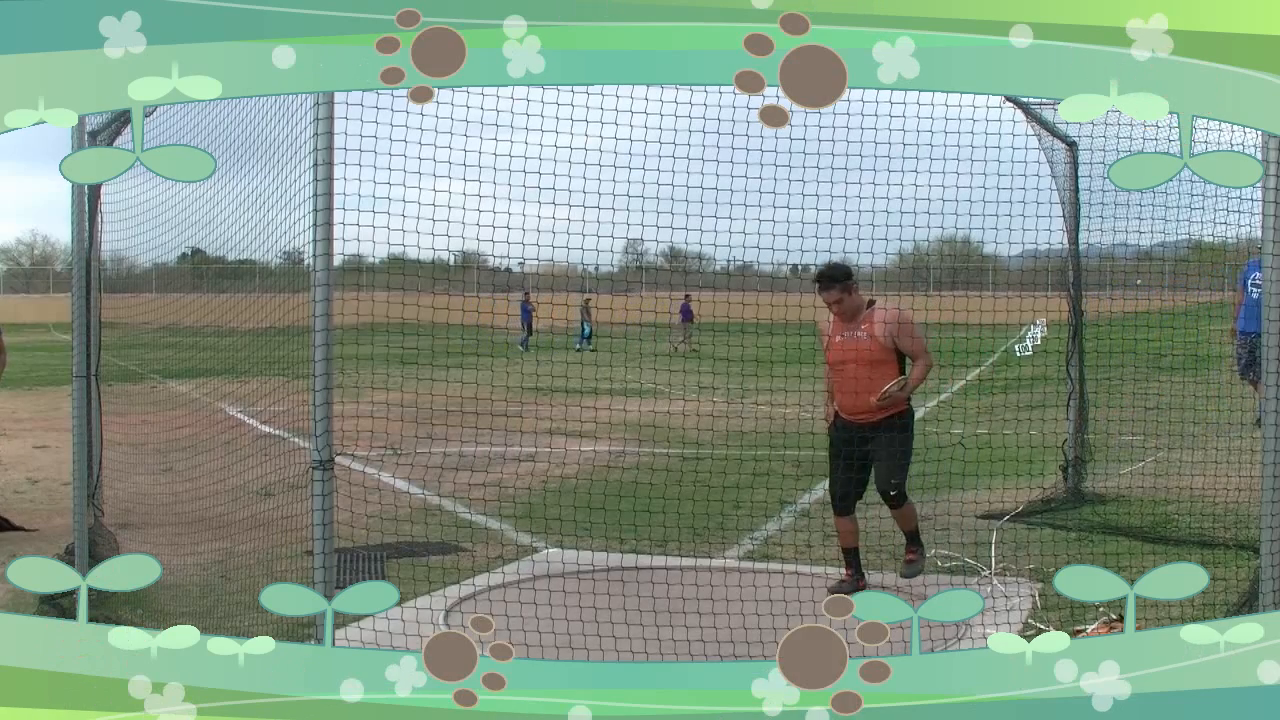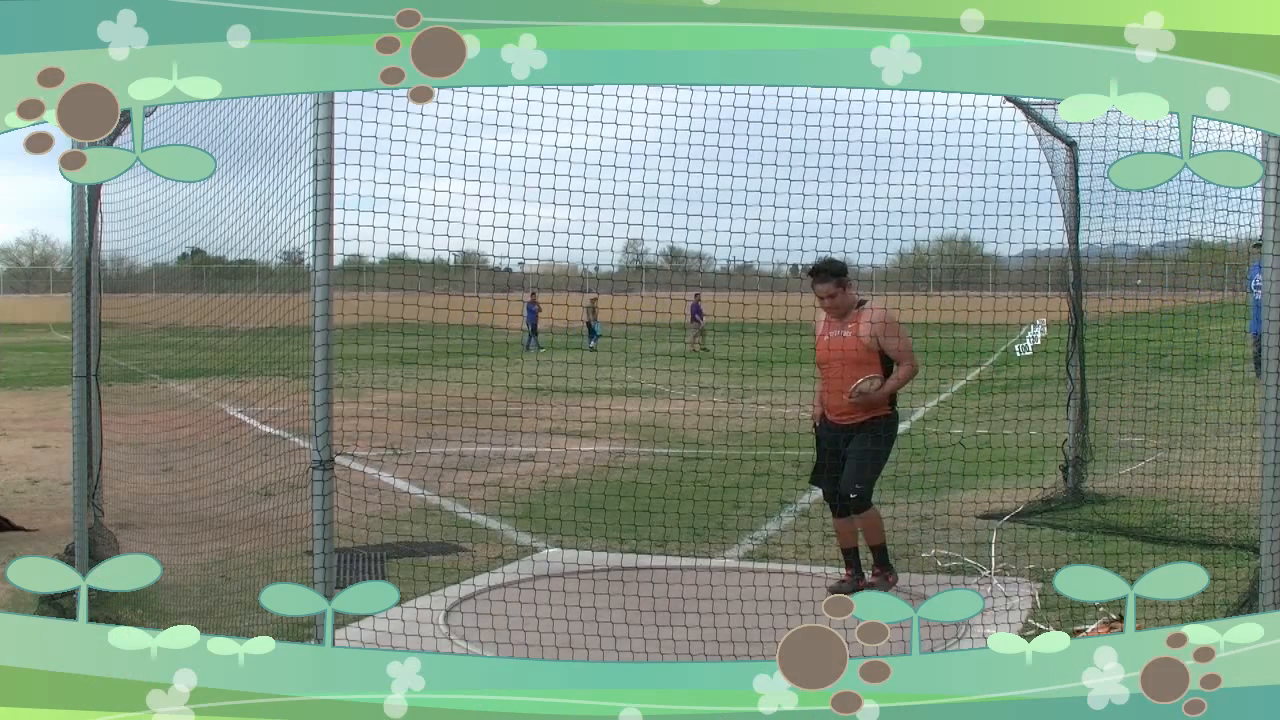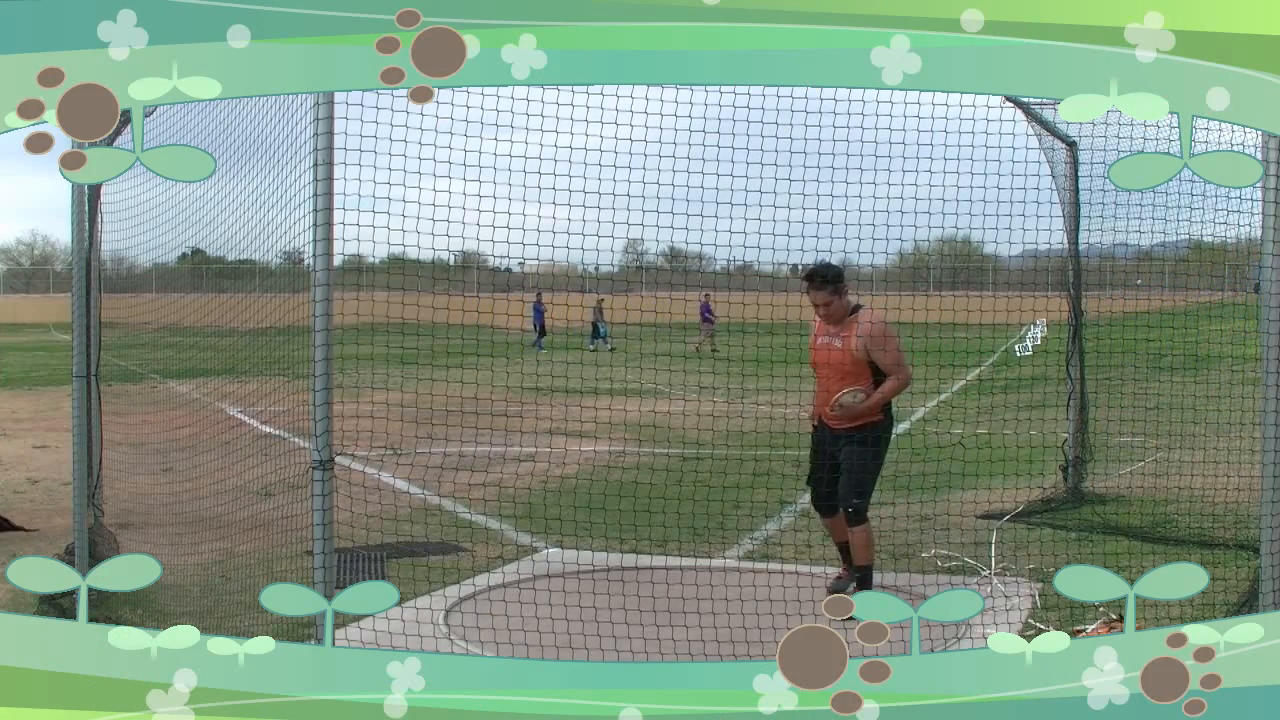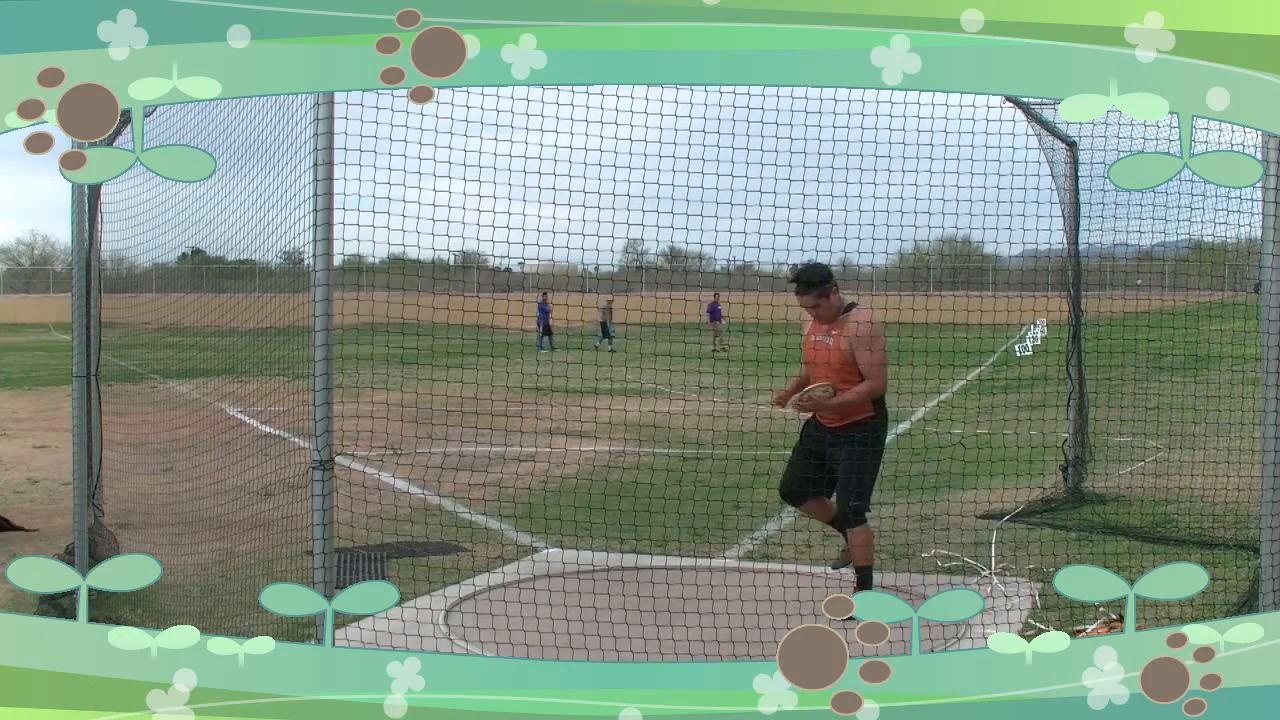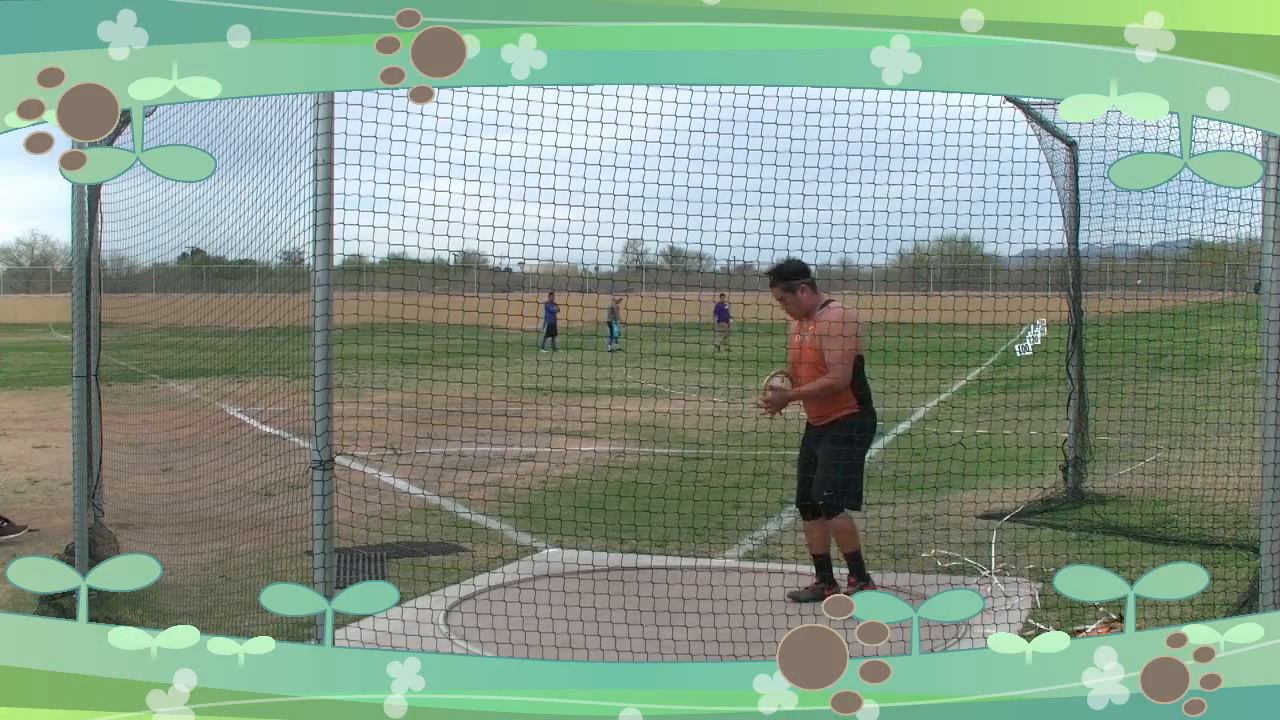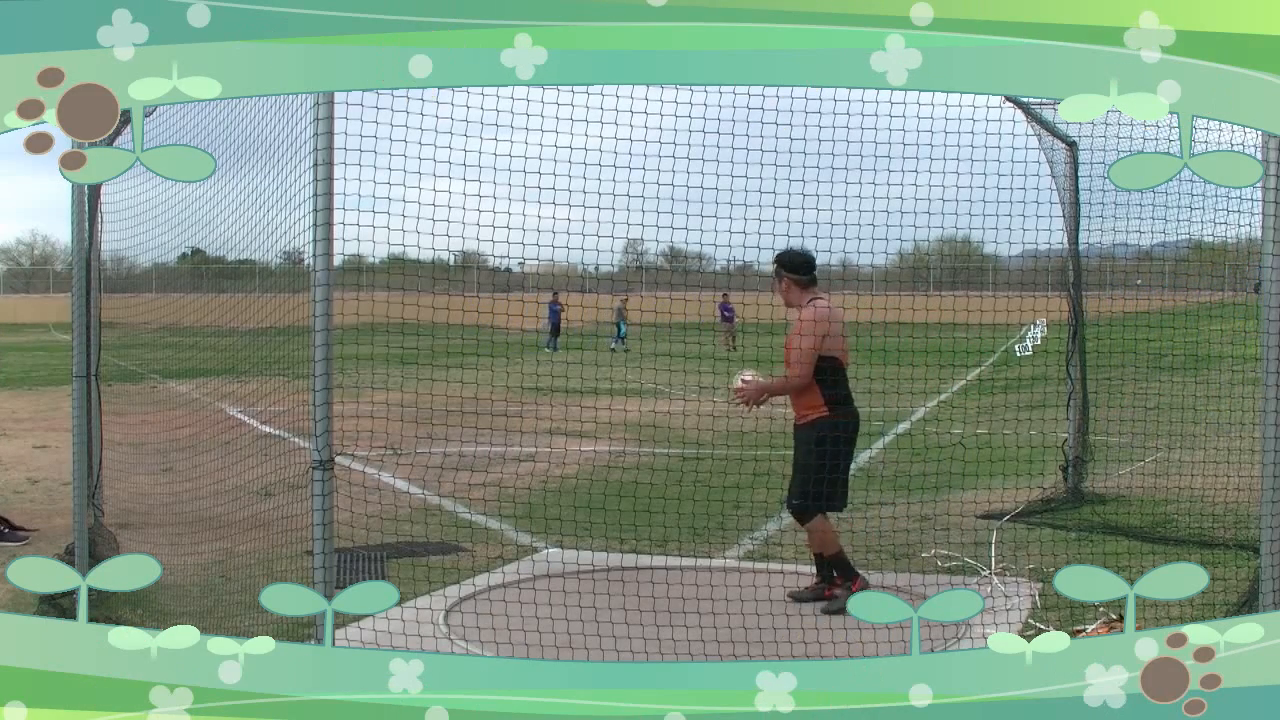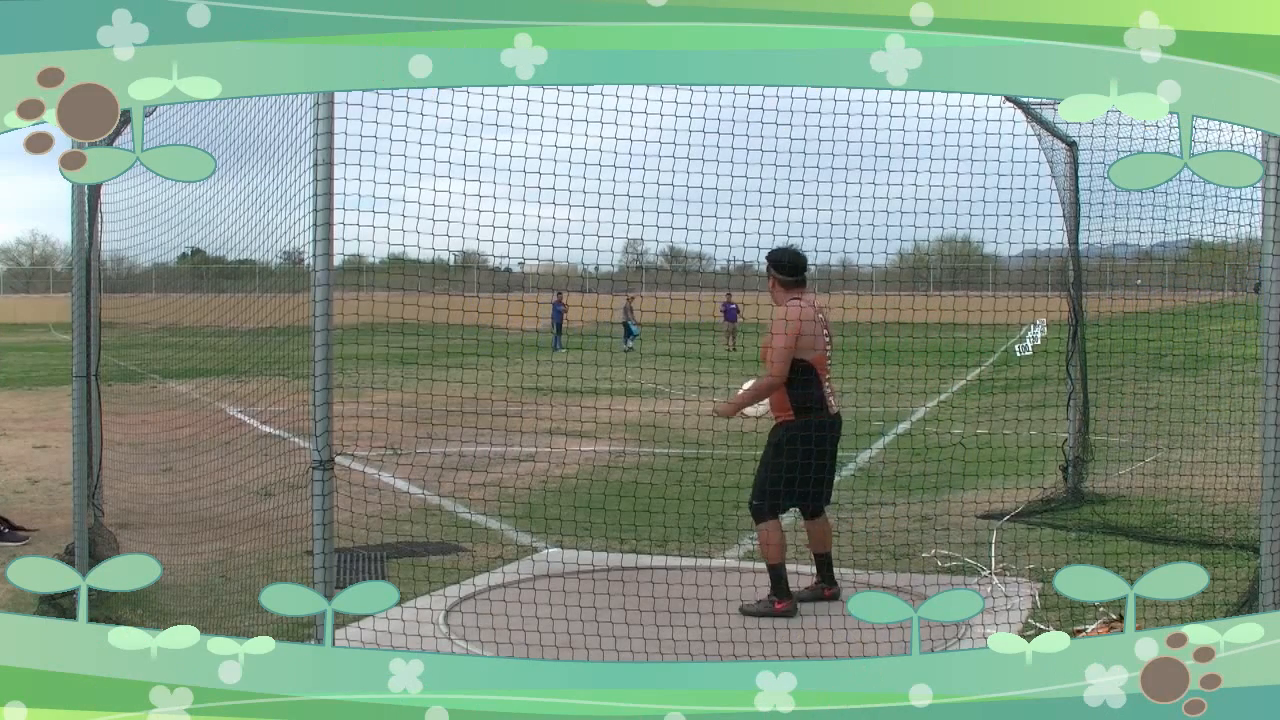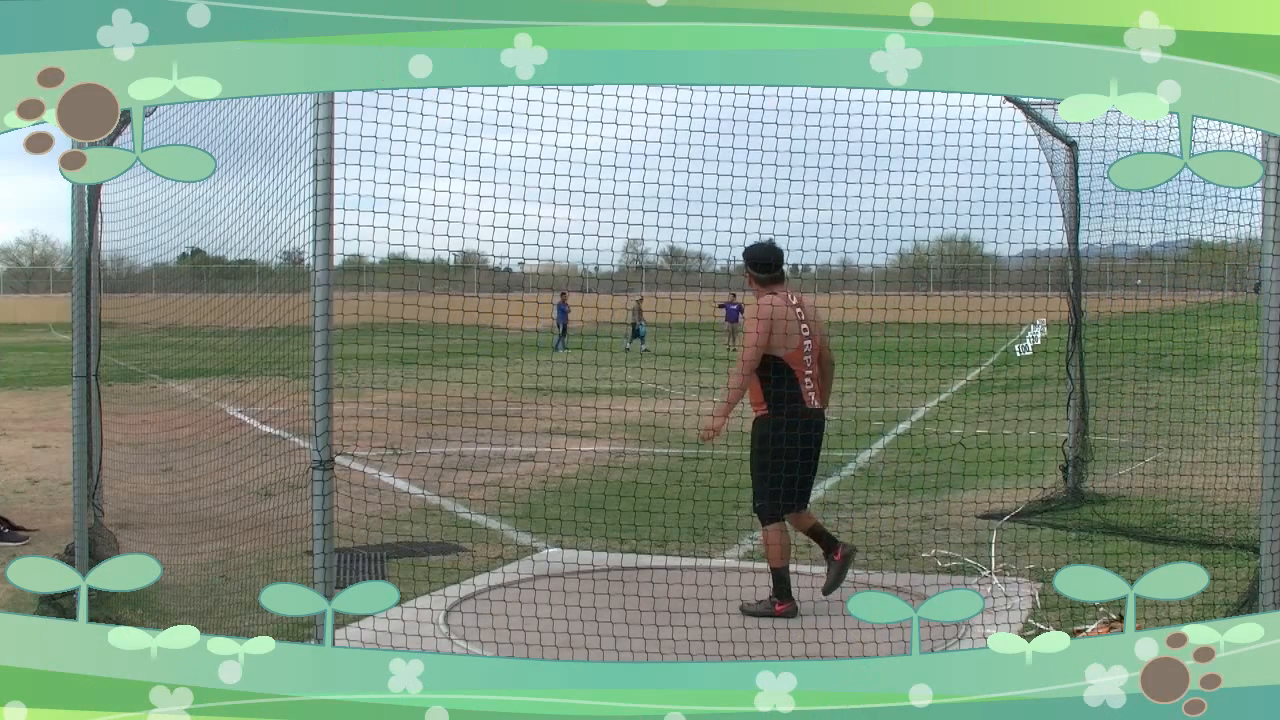
dt=0.3s
person 1, frame 1
left shoulder: (891, 318)
right shoulder: (827, 326)
left elbow: (923, 359)
left wrist: (904, 393)
right wrist: (829, 402)
left hip: (891, 423)
right hip: (846, 426)
left knee: (891, 490)
right knee: (840, 501)
left ankle: (914, 546)
right ankle: (854, 573)
person 1, frame 2
left shoulder: (878, 319)
right shoulder: (822, 324)
left elbow: (908, 365)
left wrist: (880, 395)
right wrist: (818, 403)
left hip: (873, 425)
right hip: (832, 427)
left knee: (855, 496)
right knee: (837, 502)
left ankle: (883, 569)
right ankle: (854, 573)
person 1, frame 3
left shoulder: (872, 325)
right shoulder: (818, 324)
left elbow: (901, 376)
left wrist: (864, 407)
right wrist: (817, 404)
left hip: (867, 431)
right hip: (828, 428)
left knee: (853, 508)
right knee: (823, 502)
left ankle: (865, 591)
right ankle: (849, 566)
person 1, frame 4
left shoulder: (862, 325)
right shoulder: (812, 323)
left elbow: (877, 385)
left wrist: (826, 403)
right wrist: (794, 388)
left hip: (860, 429)
right hip: (821, 425)
left knee: (850, 510)
right knee: (793, 489)
left ankle: (864, 592)
right ankle: (848, 532)
person 1, frame 5
left shoulder: (837, 319)
right shoulder: (798, 323)
left elbow: (839, 379)
left wrist: (789, 396)
right wrist: (779, 395)
left hip: (849, 425)
right hip: (817, 426)
left knee: (828, 501)
right knee: (807, 505)
left ankle: (861, 581)
right ankle: (825, 582)
person 1, frame 6
left shoulder: (811, 314)
right shoulder: (818, 311)
left elbow: (799, 377)
left wrist: (760, 389)
right wrist: (767, 389)
left hip: (827, 425)
right hip: (820, 423)
left knee: (802, 506)
right knee: (813, 506)
left ankle: (849, 578)
right ankle: (826, 582)
person 1, frame 7
left shoulder: (788, 314)
right shoulder: (813, 311)
left elbow: (775, 377)
left wrist: (737, 404)
right wrist: (751, 398)
left hip: (800, 426)
right hip: (822, 422)
left knee: (764, 508)
right knee: (811, 506)
left ankle: (781, 598)
right ankle: (826, 582)
person 1, frame 8
left shoulder: (766, 308)
right shoulder: (804, 309)
left elbow: (746, 365)
right elbow: (826, 361)
left wrist: (721, 412)
right wrist: (821, 400)
left hip: (777, 422)
right hip: (809, 419)
left knee: (770, 511)
right knee: (788, 503)
left ankle: (782, 600)
right ankle: (835, 550)
